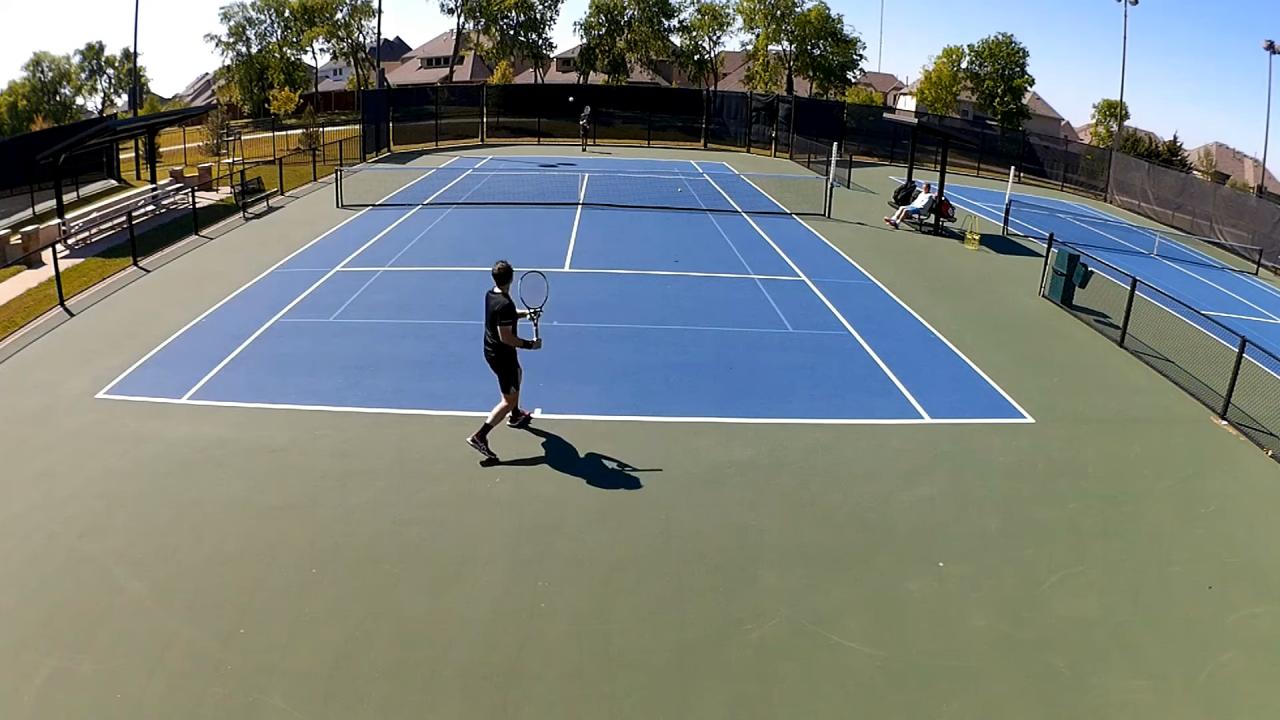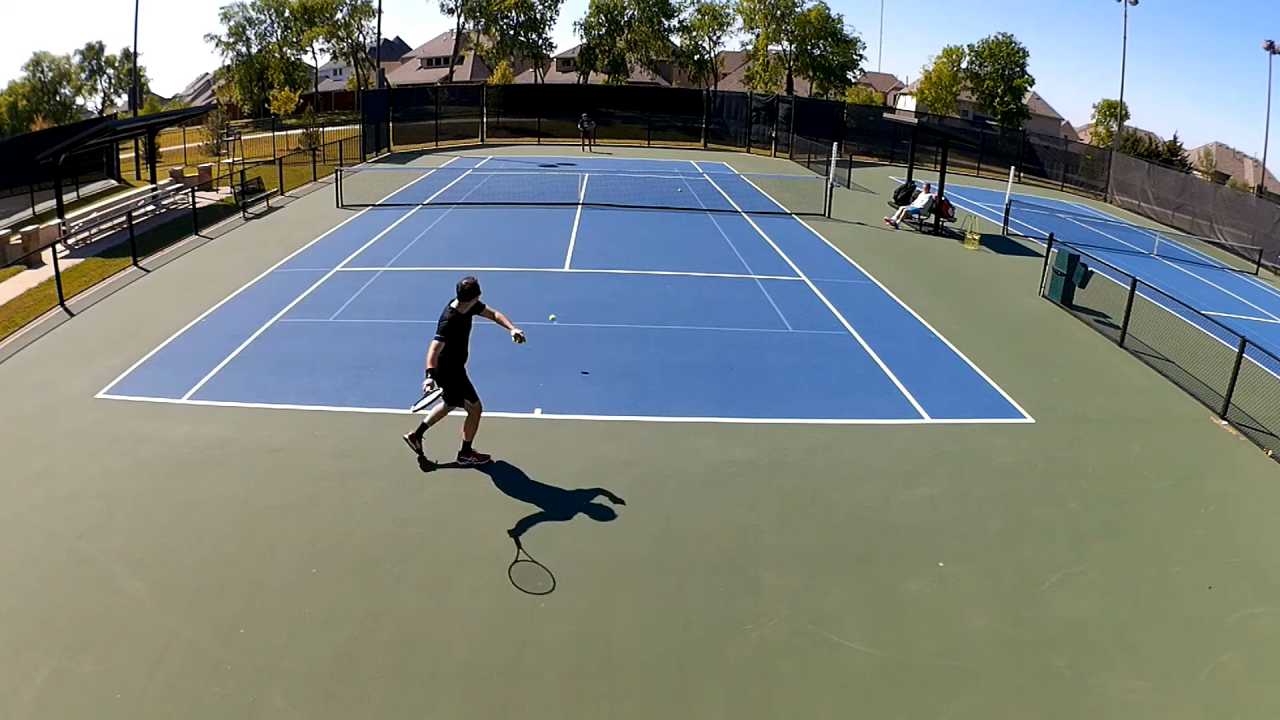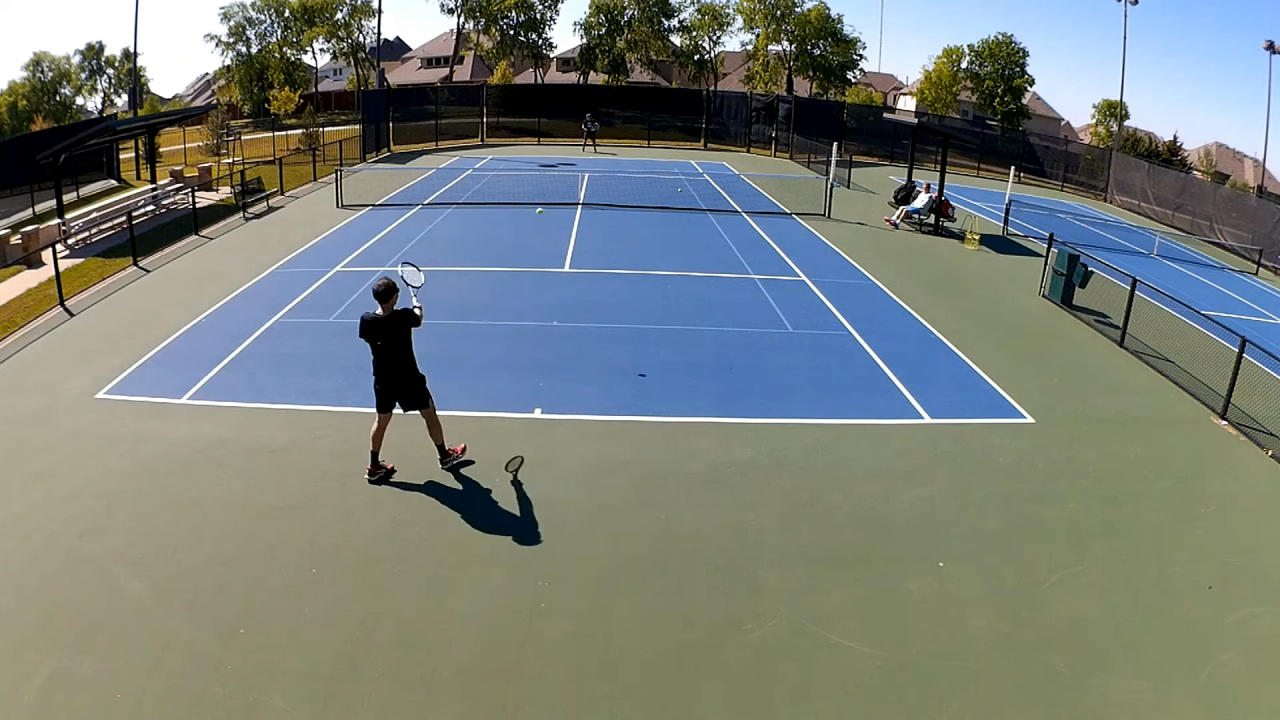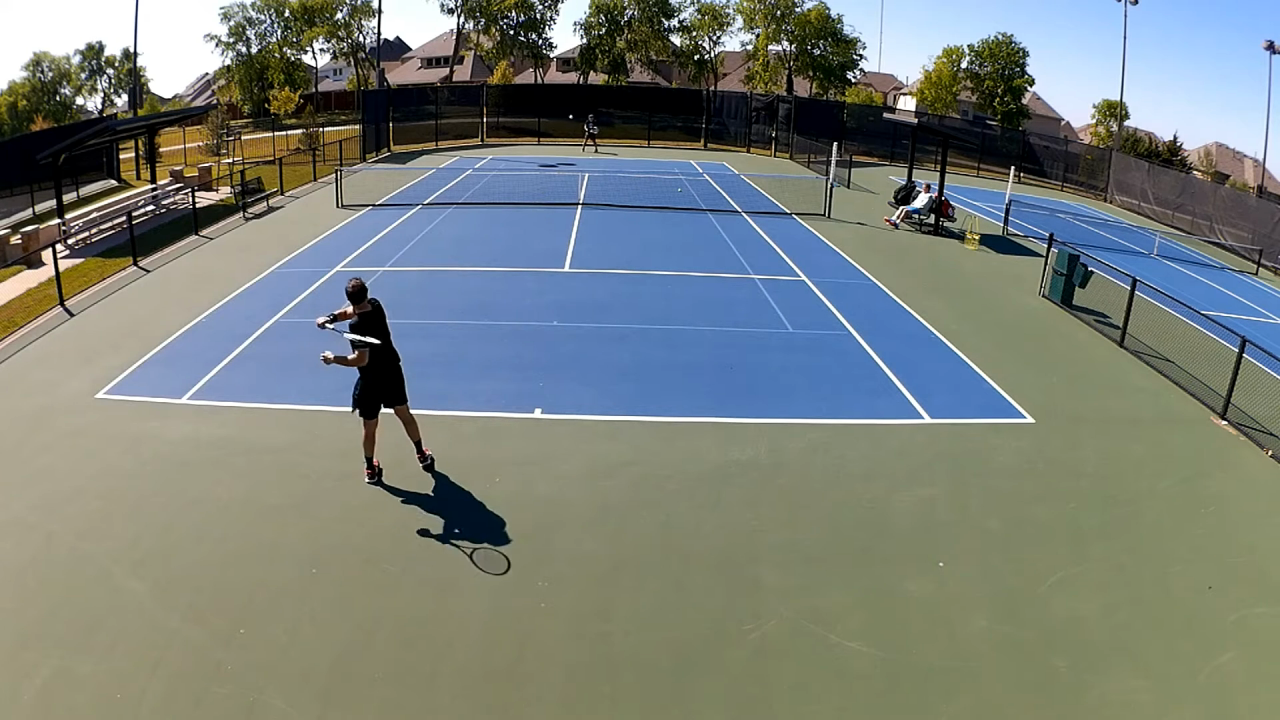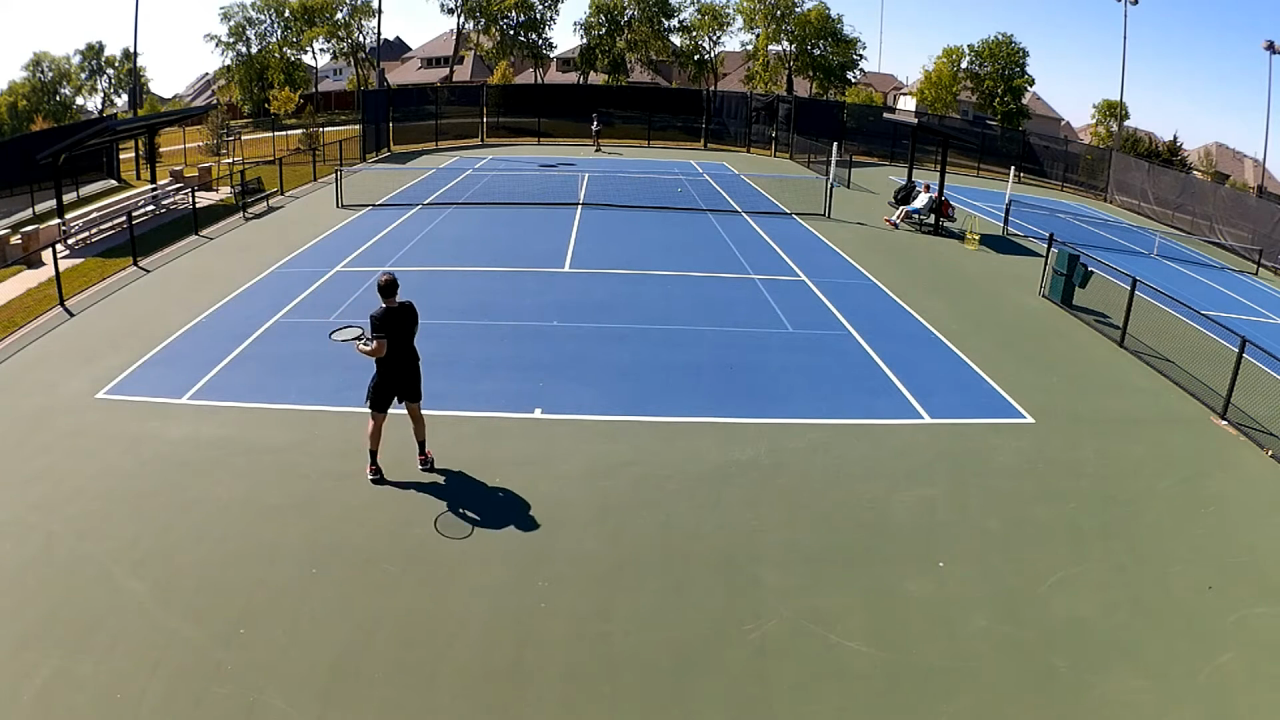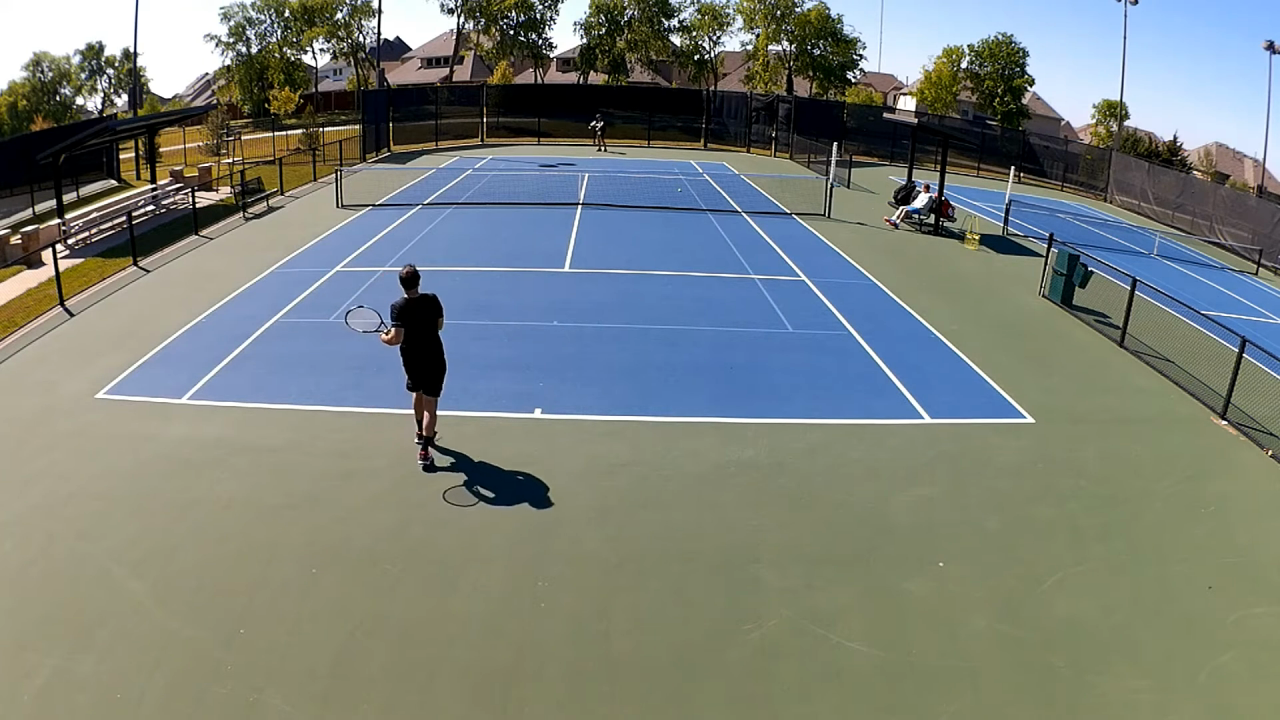
dt=0.5s
person 1, frame 1
left shoulder: (491, 294)
right shoulder: (506, 304)
right elbow: (506, 337)
left wrist: (524, 313)
right wrist: (529, 344)
left hip: (490, 351)
right hip: (502, 354)
left knee: (516, 376)
right knee: (510, 400)
left ankle: (515, 415)
right ankle: (479, 436)
person 1, frame 2
left shoulder: (471, 305)
right shoulder: (449, 321)
left elbow: (492, 313)
right elbow: (434, 349)
left wrist: (513, 329)
right wrist: (430, 374)
left hip: (449, 369)
right hip: (449, 372)
left knee: (447, 405)
right knee: (475, 410)
left ankle: (416, 436)
right ankle: (465, 453)
person 1, frame 3
left shoulder: (366, 320)
right shoulder: (403, 317)
right elbow: (417, 319)
right wrist: (416, 304)
left hip: (382, 378)
right hip: (407, 378)
left knee: (382, 421)
right knee: (430, 415)
left ankle: (374, 467)
right ankle: (445, 456)
person 1, frame 4
left shoulder: (357, 325)
right shoulder: (375, 305)
left elbow: (361, 360)
right elbow: (349, 312)
left wrist: (335, 360)
right wrist: (329, 318)
left hip: (372, 380)
right hip: (393, 372)
left knee: (369, 426)
right knee: (404, 414)
left ankle: (371, 470)
right ankle: (422, 455)
person 1, frame 5
left shoulder: (378, 316)
right shoulder: (409, 308)
left elbow: (379, 351)
left wrist: (362, 348)
left hip: (387, 374)
right hip: (411, 369)
left knee: (376, 419)
right knee: (415, 412)
left ankle: (373, 466)
right ankle: (423, 457)
person 1, frame 6
left shoulder: (397, 307)
right shoulder: (432, 300)
left elbow: (396, 339)
left wrist: (384, 336)
left hip: (411, 360)
right hip: (434, 359)
left knee: (418, 394)
right knee: (430, 405)
left ankle: (422, 433)
right ankle: (425, 450)
